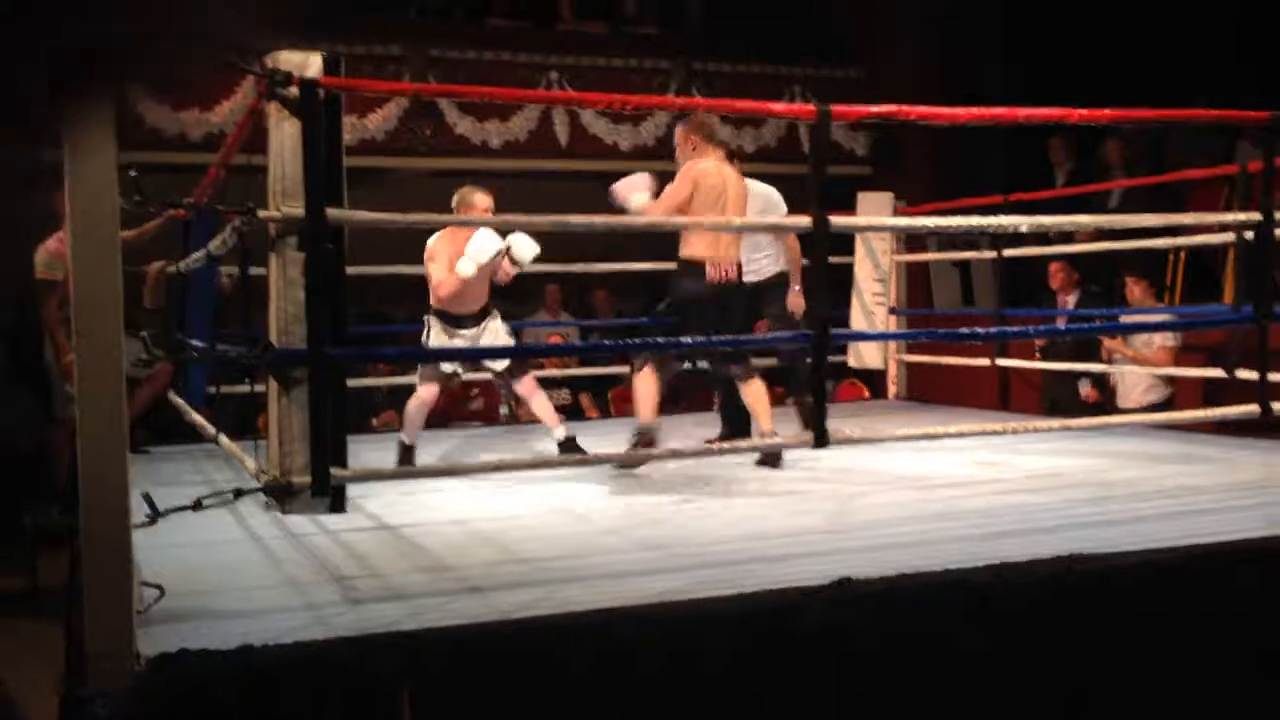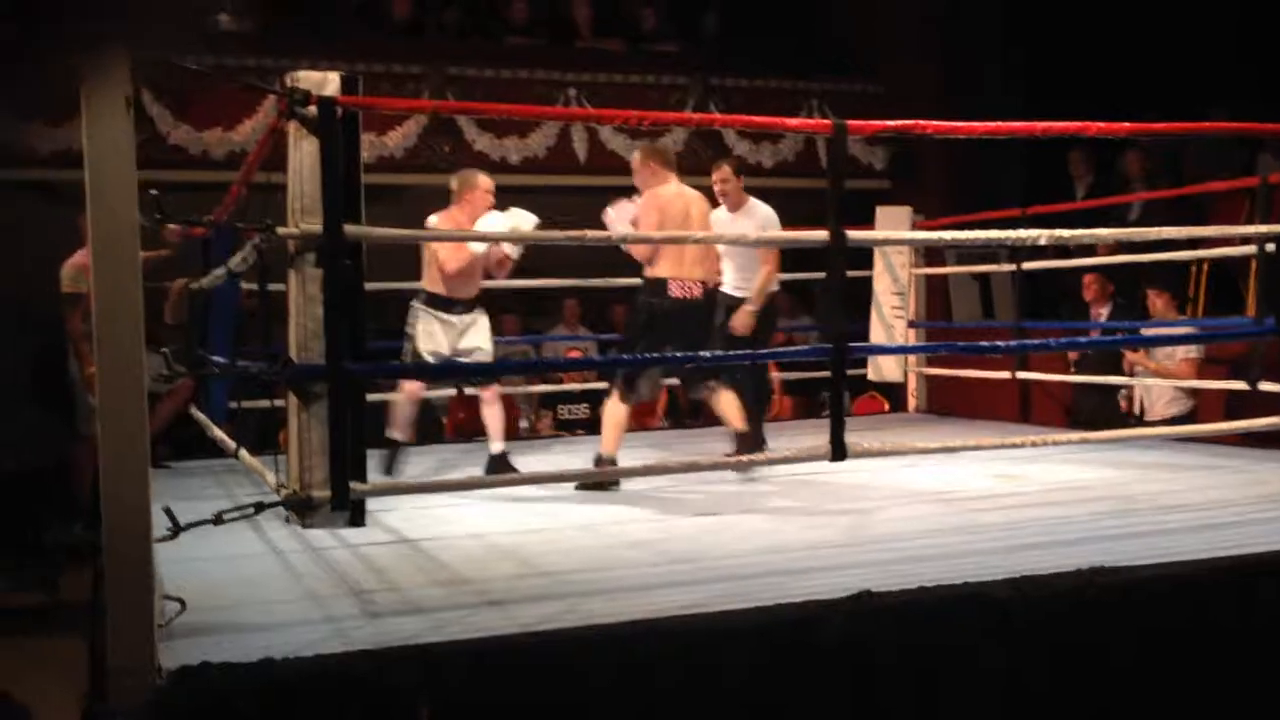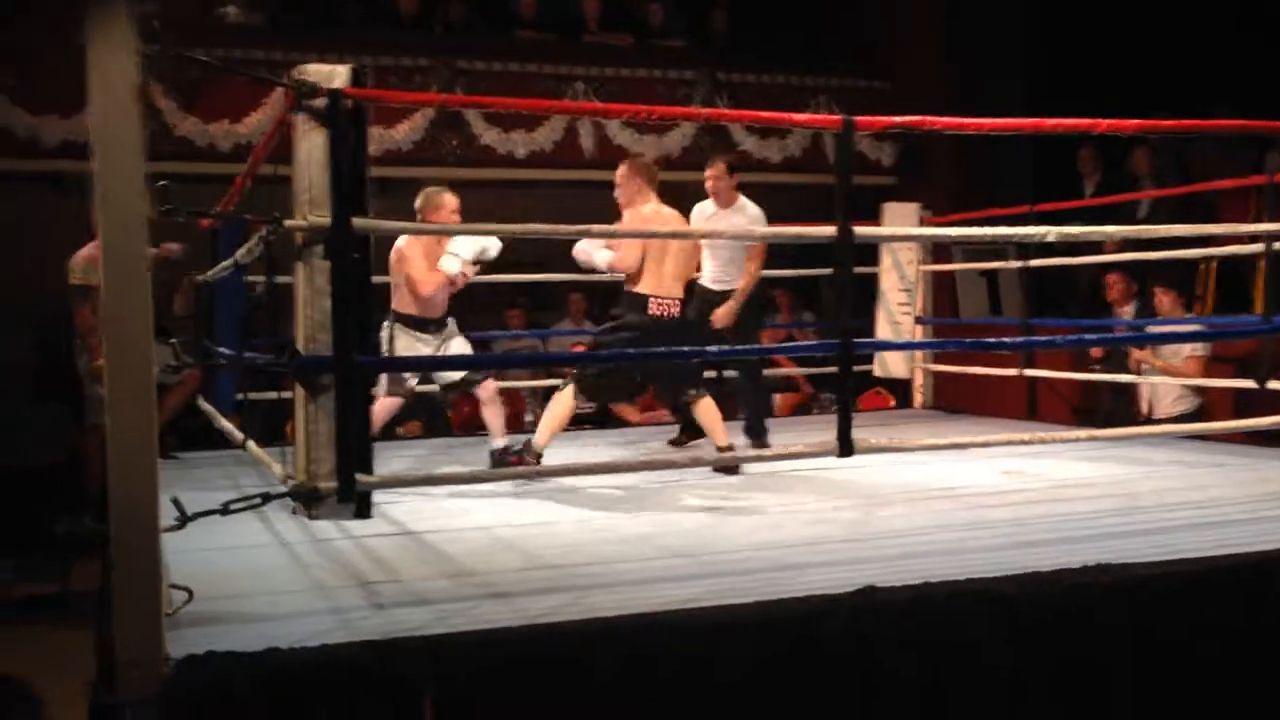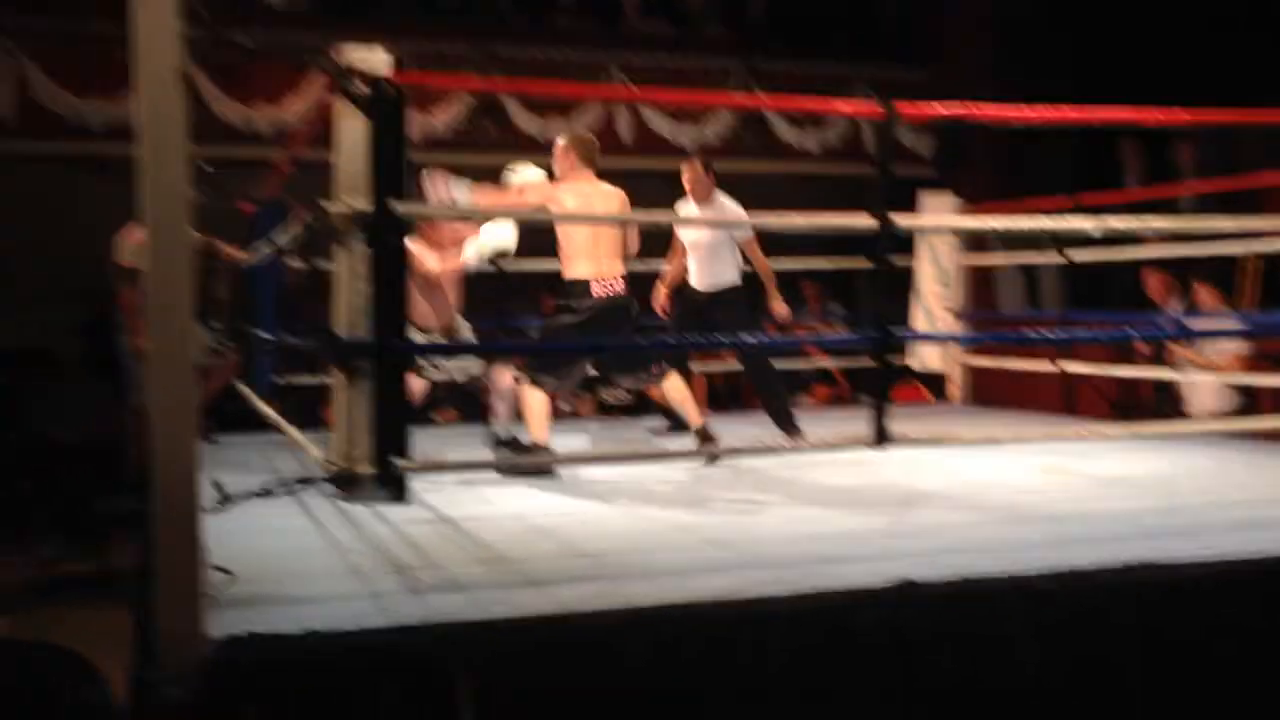
dt=0.3s
person 1, frame 1
left shoulder: (693, 172)
right shoulder: (738, 180)
left elbow: (659, 214)
left wrist: (631, 196)
left hip: (694, 279)
right hip: (729, 280)
left knee: (650, 358)
right knee: (741, 366)
left ankle: (645, 435)
right ankle: (770, 443)
person 1, frame 2
left shoulder: (654, 197)
right shoulder: (700, 201)
left elbow: (642, 252)
left wrist: (619, 224)
left hip: (660, 297)
right hip: (697, 298)
left knee: (623, 384)
right knee: (706, 379)
left ankle: (605, 465)
right ankle: (745, 438)
person 1, frame 3
left shoulder: (637, 215)
right shoulder: (677, 219)
left elbow: (629, 262)
left wrist: (604, 257)
left hip: (638, 315)
right hip: (673, 318)
left knee: (576, 385)
right knee: (691, 389)
left ankle: (532, 455)
right ankle: (727, 452)
person 1, frame 4
left shoulder: (556, 193)
right shoulder: (618, 197)
left elbow: (499, 200)
right elbow: (631, 247)
left wrist: (457, 192)
left hip: (580, 299)
right hip: (618, 298)
left knee: (536, 377)
right knee: (654, 369)
left ankle: (540, 451)
right ankle: (703, 435)
person 2, frame 1
left shoulder: (764, 195)
left elbow: (790, 242)
left wrist: (795, 289)
left hip: (774, 283)
left knee: (790, 353)
left ankle: (809, 420)
right ankle: (735, 427)
person 2, frame 2
left shoulder: (764, 217)
right shoulder: (714, 218)
left elbow: (769, 268)
left wrist: (749, 310)
left hip: (760, 299)
right hip: (727, 299)
left knee: (753, 370)
right knee: (728, 369)
left ankle: (754, 435)
person 2, frame 3
left shoulder: (751, 214)
right shoulder: (700, 211)
left elbow: (753, 267)
left wrist: (731, 307)
left hip: (739, 295)
right hip: (705, 292)
left knee: (747, 364)
left ankle: (757, 431)
right ankle: (691, 428)
person 2, frame 4
left shoulder: (730, 211)
right shoulder: (682, 210)
left elbow: (756, 256)
left wrist: (775, 297)
right wrist: (664, 287)
left hip: (728, 293)
right hip: (694, 293)
left knee: (752, 358)
left ankle: (785, 420)
person 3, frame 1
left shoulder: (486, 239)
right shoulder: (439, 245)
left elbow: (502, 278)
right elbow: (443, 290)
left wrist: (516, 261)
right wrist: (472, 261)
left hip: (485, 321)
right hip: (446, 326)
left knee: (527, 385)
right knee: (427, 393)
left ankle: (566, 443)
right ankle: (406, 449)
person 3, frame 2
left shoulder: (482, 225)
right shoulder: (438, 224)
left elbow: (499, 271)
right elbow: (450, 266)
left wrist: (513, 244)
right wrist: (479, 242)
left hip: (471, 314)
right hip: (433, 313)
left knee: (490, 390)
right knee: (411, 388)
left ankle: (498, 460)
right ankle: (394, 447)
person 3, frame 3
left shoulder: (445, 242)
right shoulder: (407, 246)
left elbow: (455, 284)
right elbow: (426, 288)
left wrist: (471, 261)
right wrist: (455, 257)
left hip: (442, 330)
right hip: (405, 333)
left knee: (488, 390)
right knee: (388, 404)
left ankle: (502, 453)
person 3, frame 4
left shoulder: (459, 236)
right shoulder: (413, 250)
right elbow: (441, 271)
right wrist: (478, 250)
left hip: (455, 333)
right hip: (421, 339)
left knee: (505, 381)
right knee: (414, 388)
left ankle: (503, 436)
person 4, frame 1
right shoulder: (50, 252)
left elbow: (135, 237)
right elbow: (48, 311)
left wrist: (165, 219)
right wrist: (66, 357)
right hip: (71, 344)
left knee: (161, 370)
right knee: (69, 418)
person 4, frame 2
right shoulder: (76, 266)
left elbow: (159, 257)
right elbow: (74, 324)
left wrist: (173, 243)
right wrist: (89, 369)
right hip: (96, 357)
left knee: (184, 386)
right knee: (93, 430)
person 4, frame 3
right shoulder: (87, 258)
left elbow: (167, 257)
right elbow: (82, 314)
left wrist: (170, 253)
right wrist: (98, 359)
right hip: (102, 348)
right knee: (100, 422)
right ankle: (94, 495)
person 4, frame 4
right shoulder: (137, 241)
left elbow: (210, 245)
right elbow: (127, 296)
left wrist: (232, 254)
right wrist: (141, 338)
right hip: (147, 326)
left knee: (230, 359)
